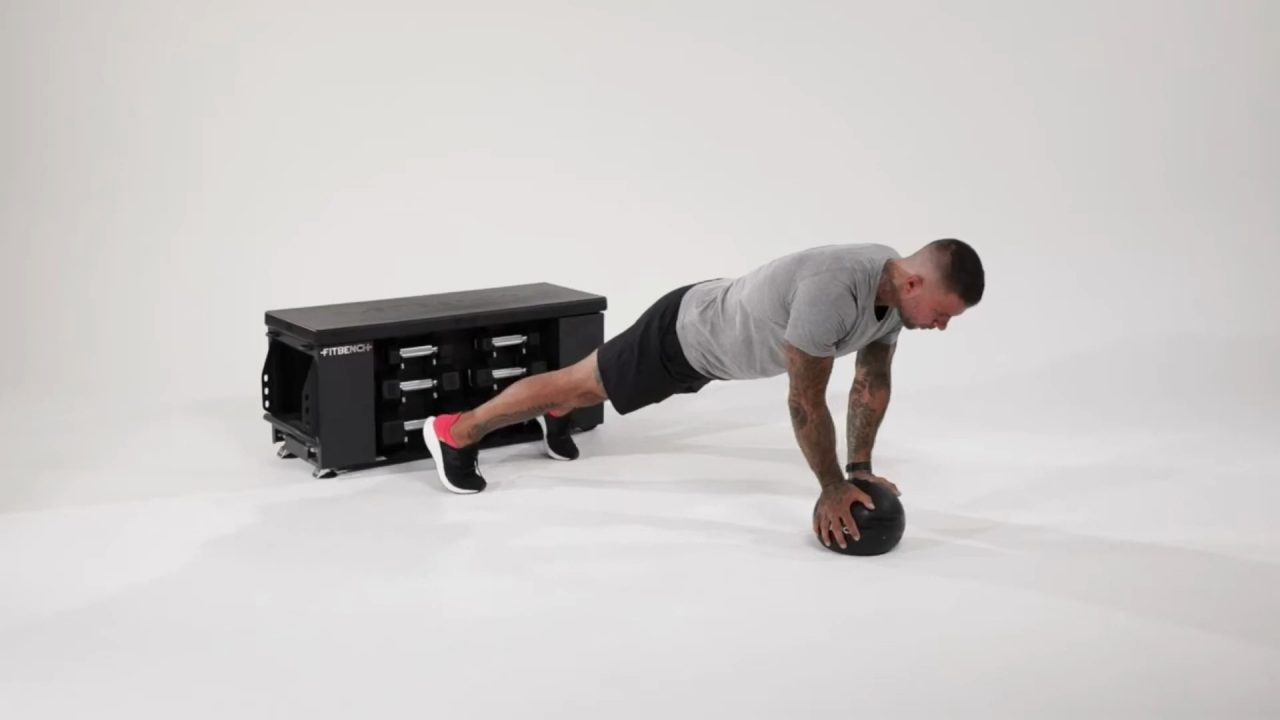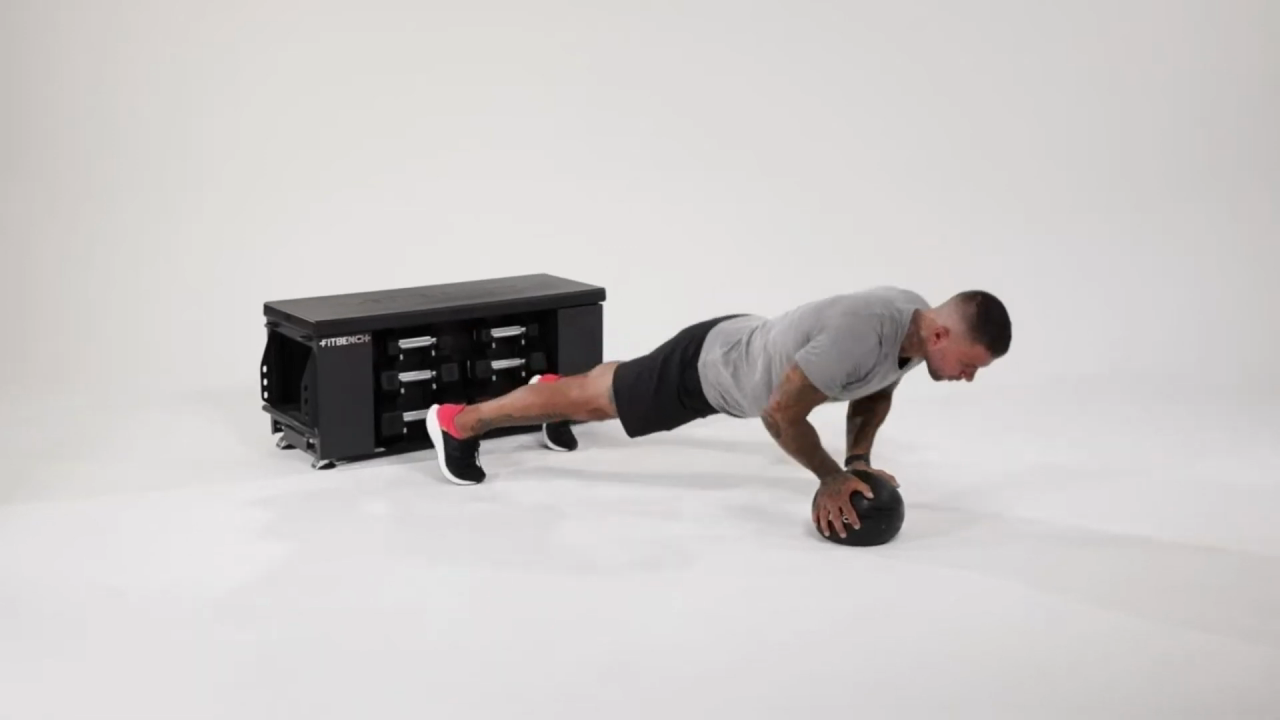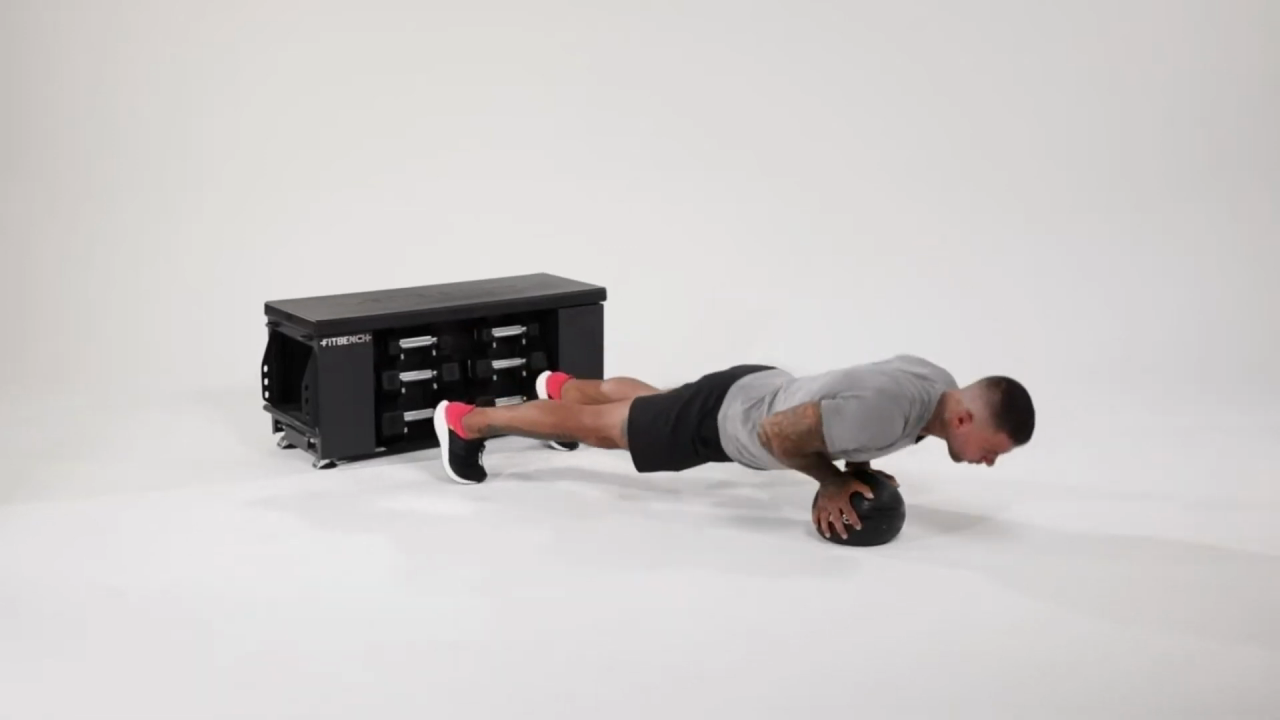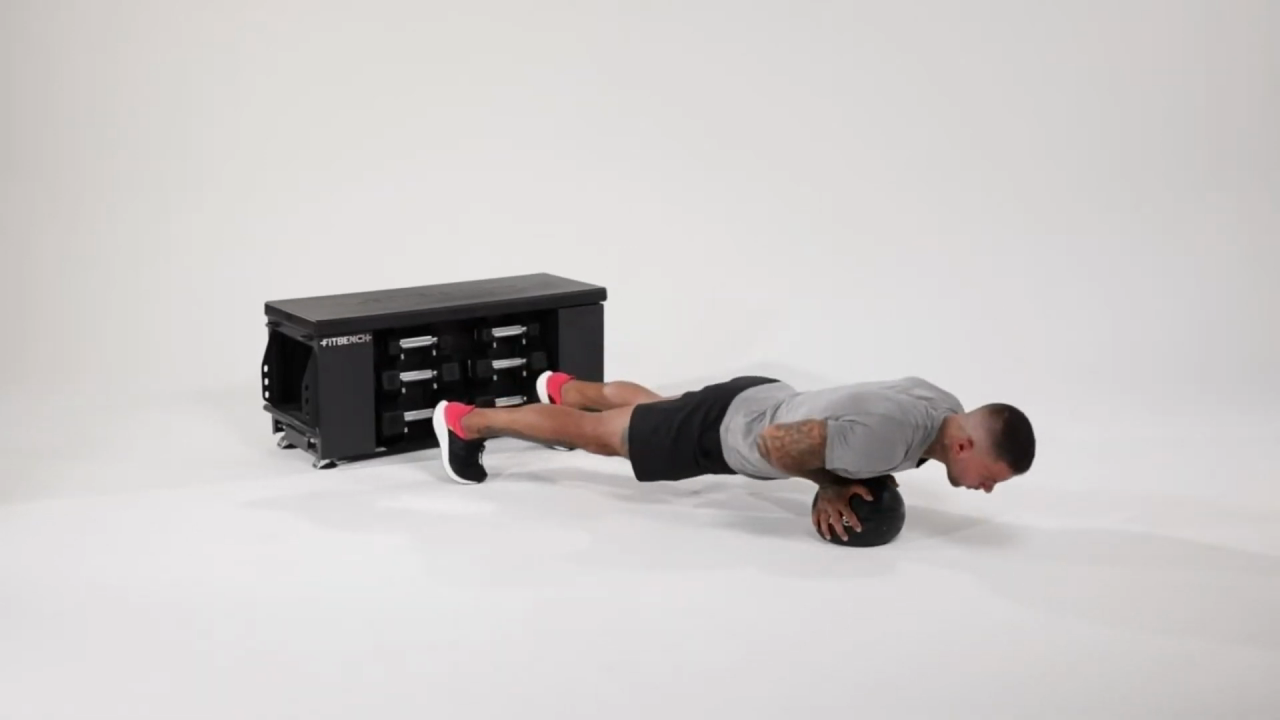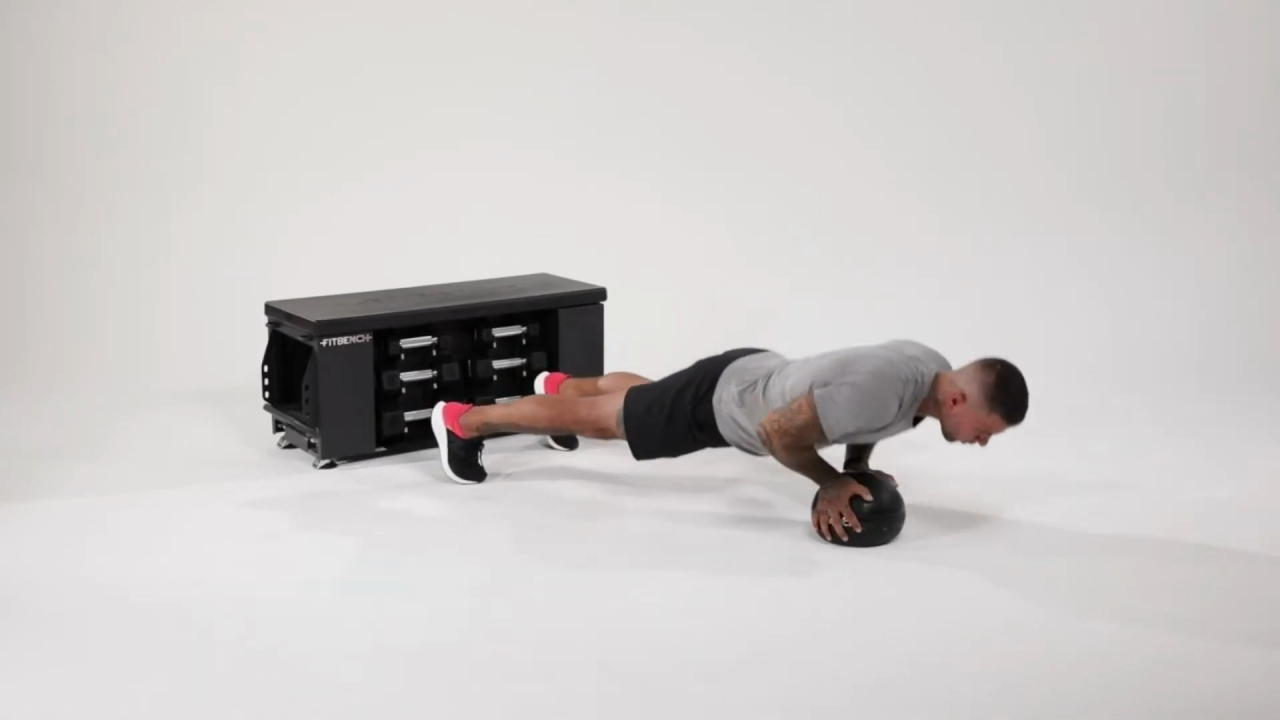
dt=0.4s
person 1, frame 1
left shoulder: (893, 289)
right shoulder: (834, 293)
left elbow: (873, 381)
right elbow: (805, 403)
left wrist: (860, 468)
right wrist: (832, 488)
left hip: (715, 336)
right hip: (686, 333)
left knee: (598, 385)
right knee: (584, 383)
left ankle: (554, 415)
right ankle: (454, 432)
person 1, frame 2
left shoulder: (913, 318)
right shoulder: (861, 338)
left elbow: (875, 388)
right elbow: (779, 415)
left wrist: (858, 460)
right wrist: (831, 478)
left hip: (739, 352)
right hip: (706, 369)
left knee: (623, 383)
right knee: (592, 402)
left ankle: (555, 386)
right ankle: (457, 421)
person 1, frame 3
left shoulder: (937, 385)
right shoulder: (885, 415)
right elbow: (775, 433)
left wrist: (859, 466)
right wrist: (831, 481)
left hip: (757, 389)
right hip: (723, 420)
left knee: (645, 399)
right knee: (601, 428)
left ankle: (561, 386)
right ankle: (464, 420)
person 1, frame 4
left shoulder: (943, 408)
right shoulder: (887, 438)
right elbow: (777, 444)
left wrist: (857, 469)
right wrist: (832, 483)
left hip: (760, 400)
right hip: (724, 432)
left knee: (646, 405)
right knee: (600, 435)
left ankle: (562, 388)
right ankle: (464, 420)
person 1, frame 5
left shoulder: (931, 373)
right shoulder: (877, 391)
right elbow: (775, 432)
left wrist: (856, 467)
right wrist: (832, 485)
left hip: (751, 378)
right hip: (718, 403)
left knee: (638, 393)
right knee: (598, 420)
left ankle: (559, 382)
right ankle: (461, 422)
